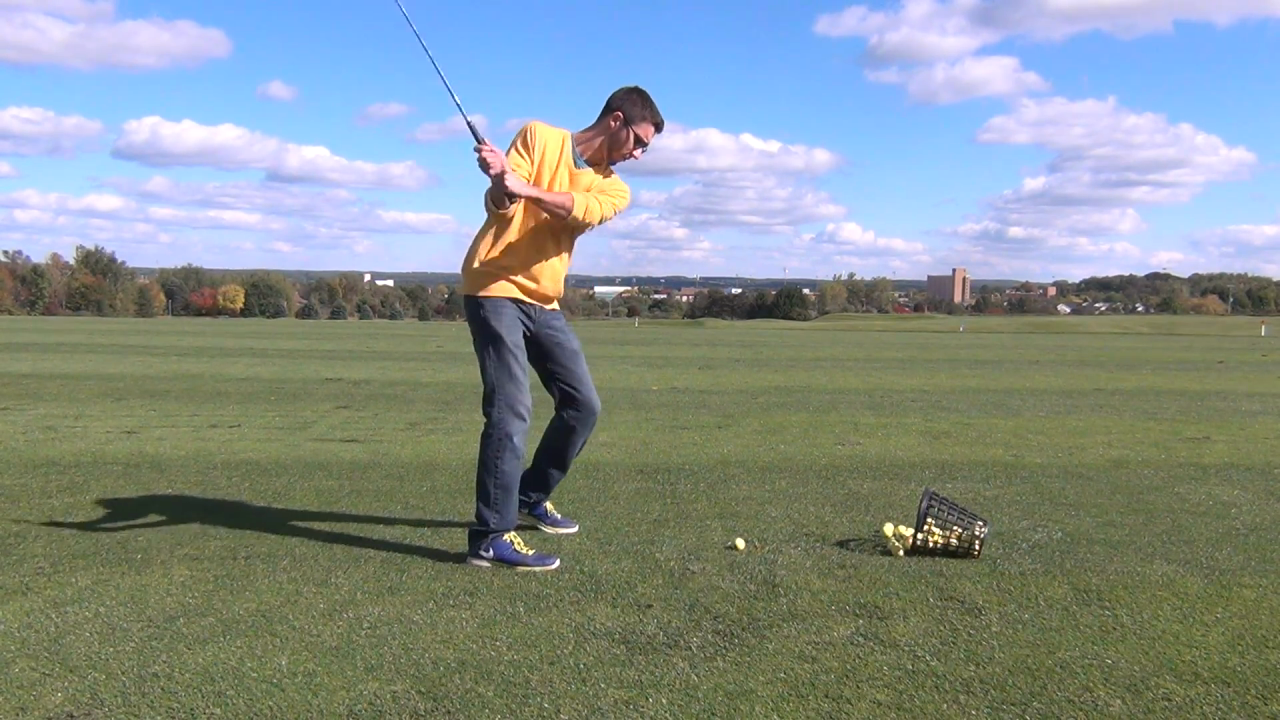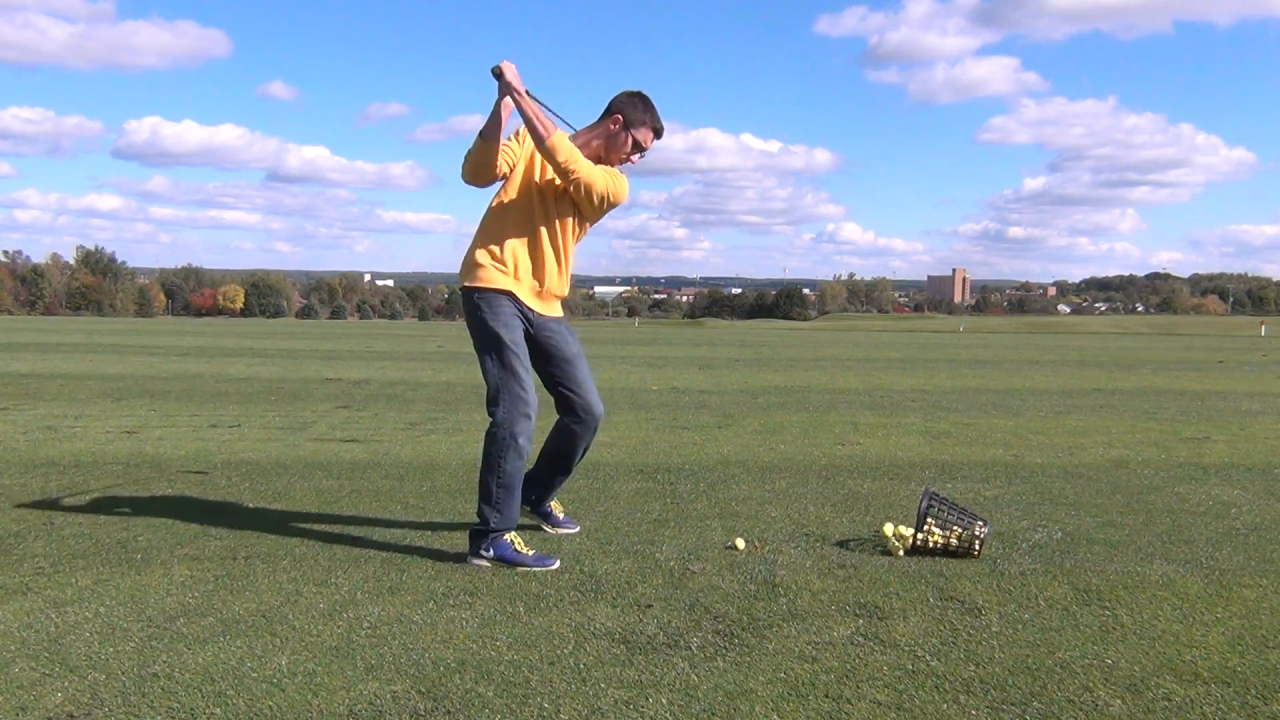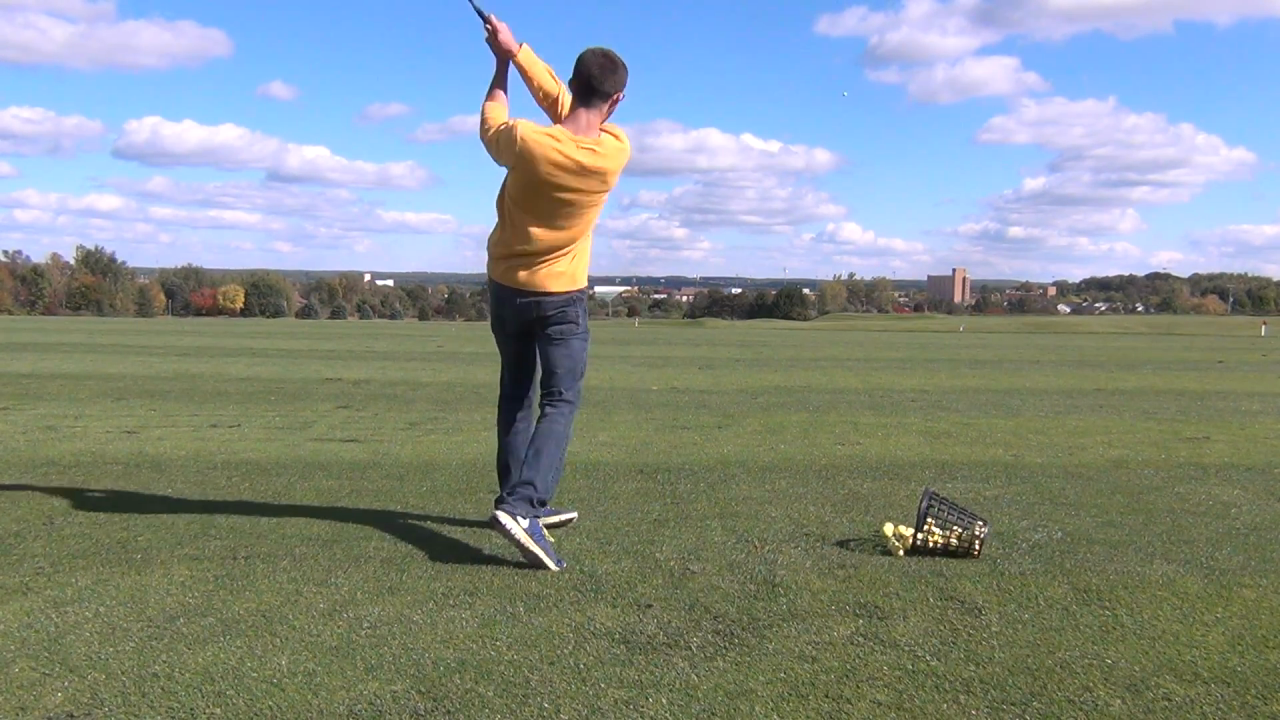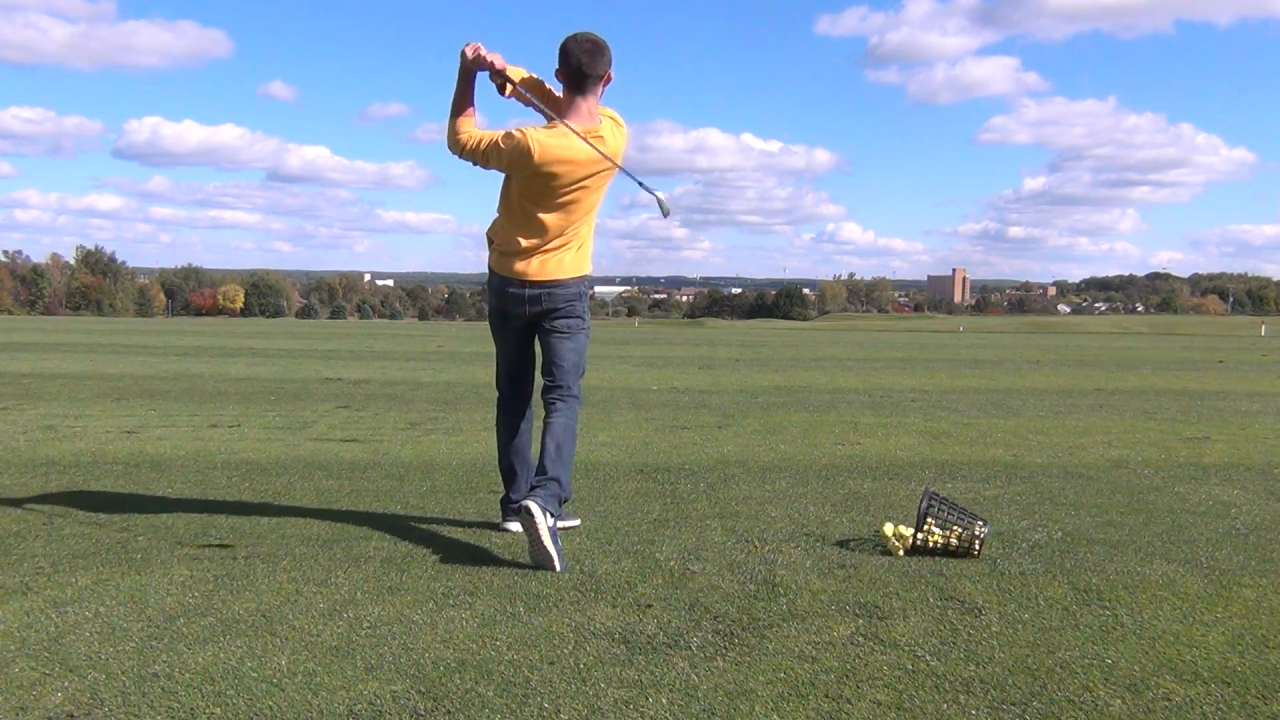
dt=0.4s
person 1, frame 1
left shoulder: (615, 190)
right shoulder: (536, 135)
left elbow: (576, 211)
right elbow: (500, 203)
left wrist: (523, 188)
right wrist: (503, 172)
left hip: (543, 302)
right hip: (494, 291)
left knee: (583, 405)
right knee: (511, 411)
left ankle: (530, 494)
right ankle: (490, 536)
person 1, frame 2
left shoulder: (612, 187)
right shoulder: (530, 136)
left elbow: (561, 159)
right elbow: (475, 173)
left wrist: (519, 95)
right wrist: (503, 106)
left hip: (541, 304)
right hip: (491, 288)
left knee: (587, 411)
right knee: (516, 407)
left ankle: (535, 496)
right ankle: (492, 535)
person 1, frame 3
left shoulder: (523, 141)
right shoulder: (616, 152)
left elbow: (492, 114)
right elbow: (566, 109)
left wrist: (504, 56)
right wrist: (518, 52)
left hip: (505, 284)
right hip: (562, 294)
left knee: (515, 392)
right knee: (561, 400)
left ankle: (517, 496)
right ankle: (524, 504)
person 1, frame 4
left shoulder: (531, 146)
right shoulder: (615, 133)
left elbow: (463, 143)
right elbow: (561, 105)
left wrist: (470, 72)
right wrist: (500, 68)
left hip: (508, 280)
right hip: (566, 285)
left knee: (514, 395)
right knee: (563, 398)
left ankle: (518, 501)
right ankle: (544, 498)
